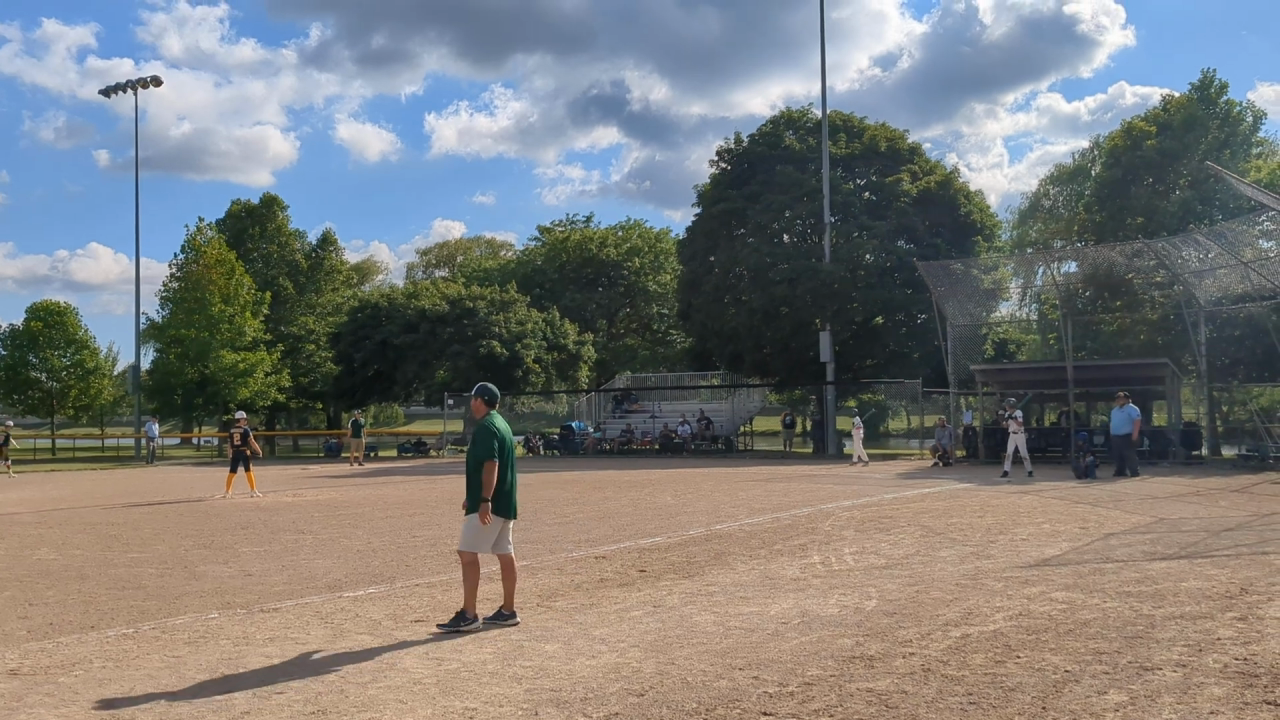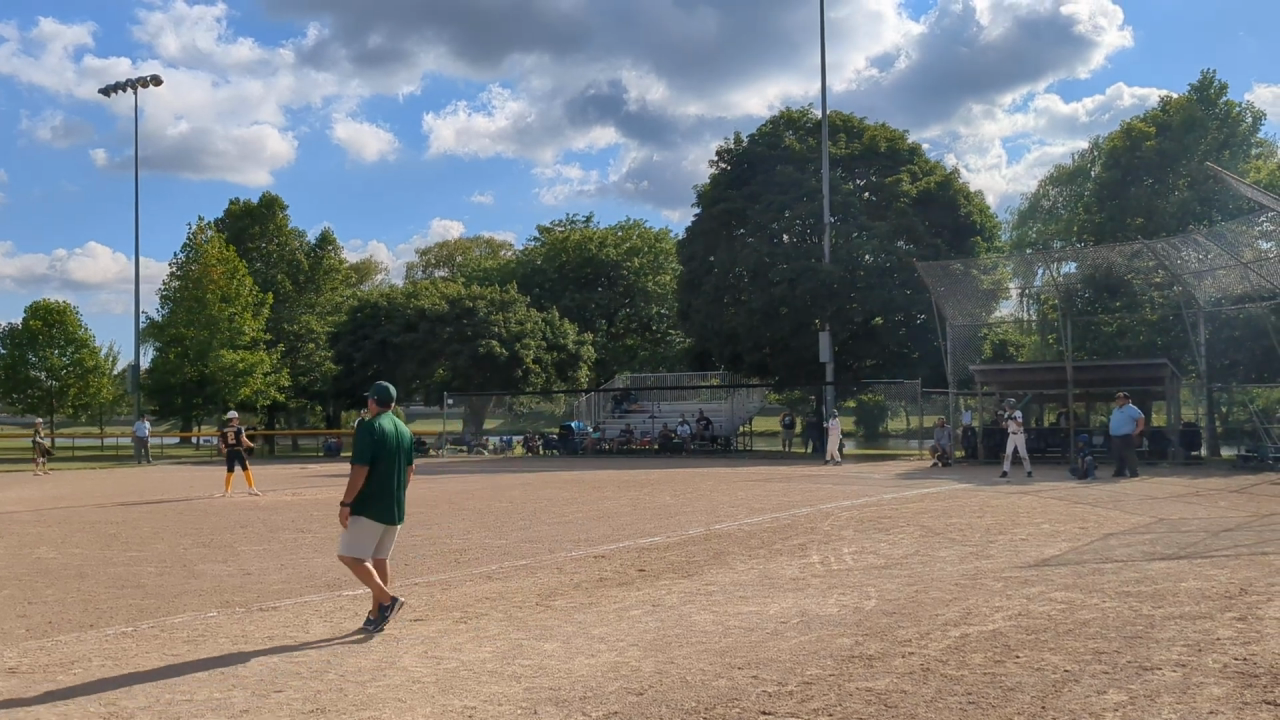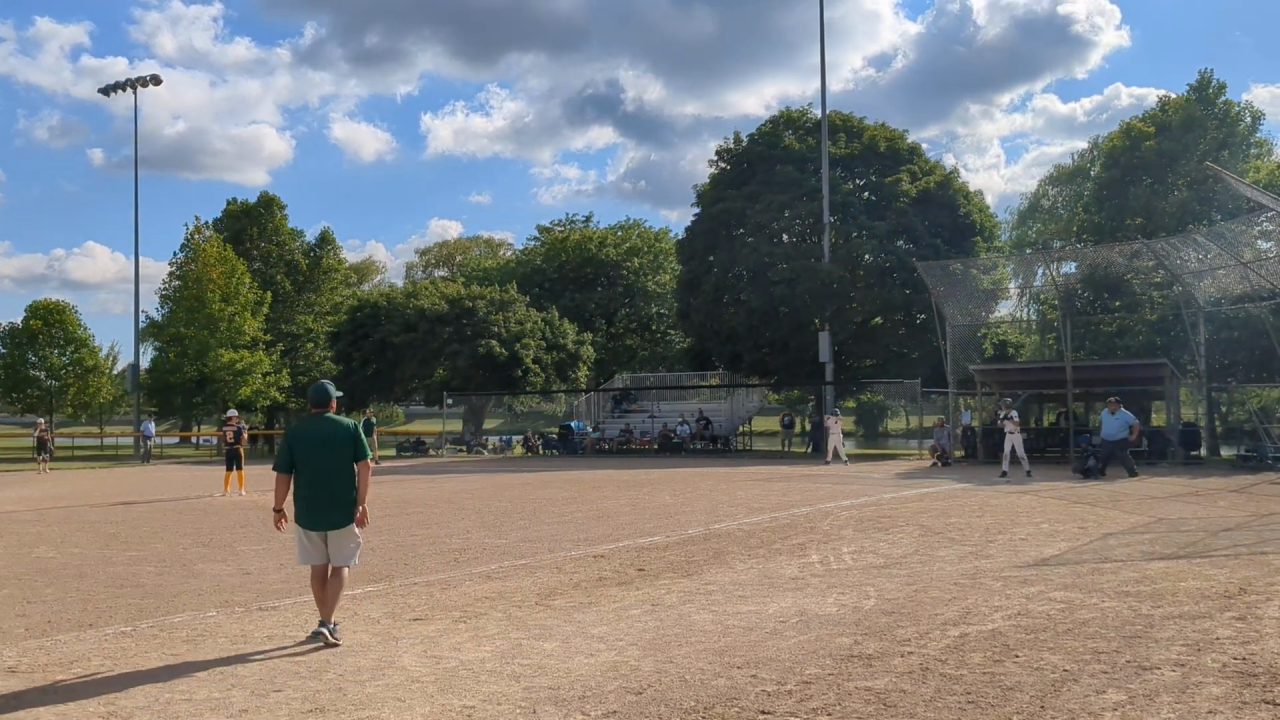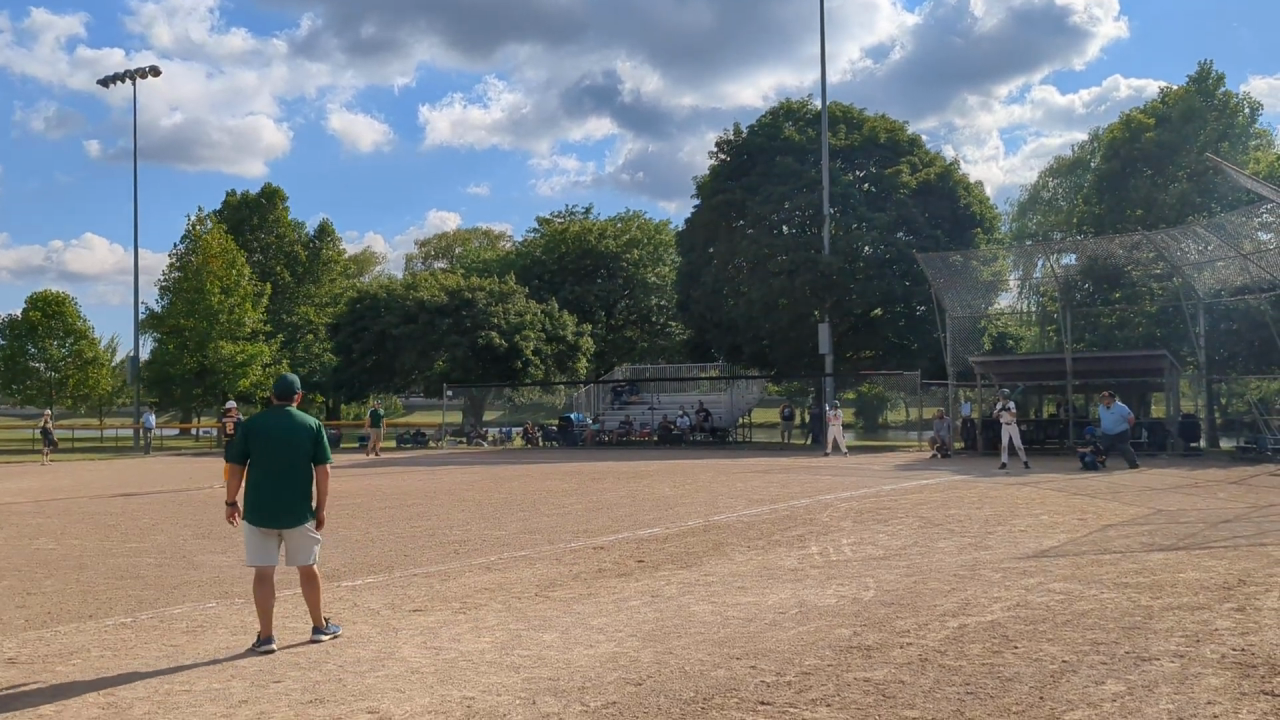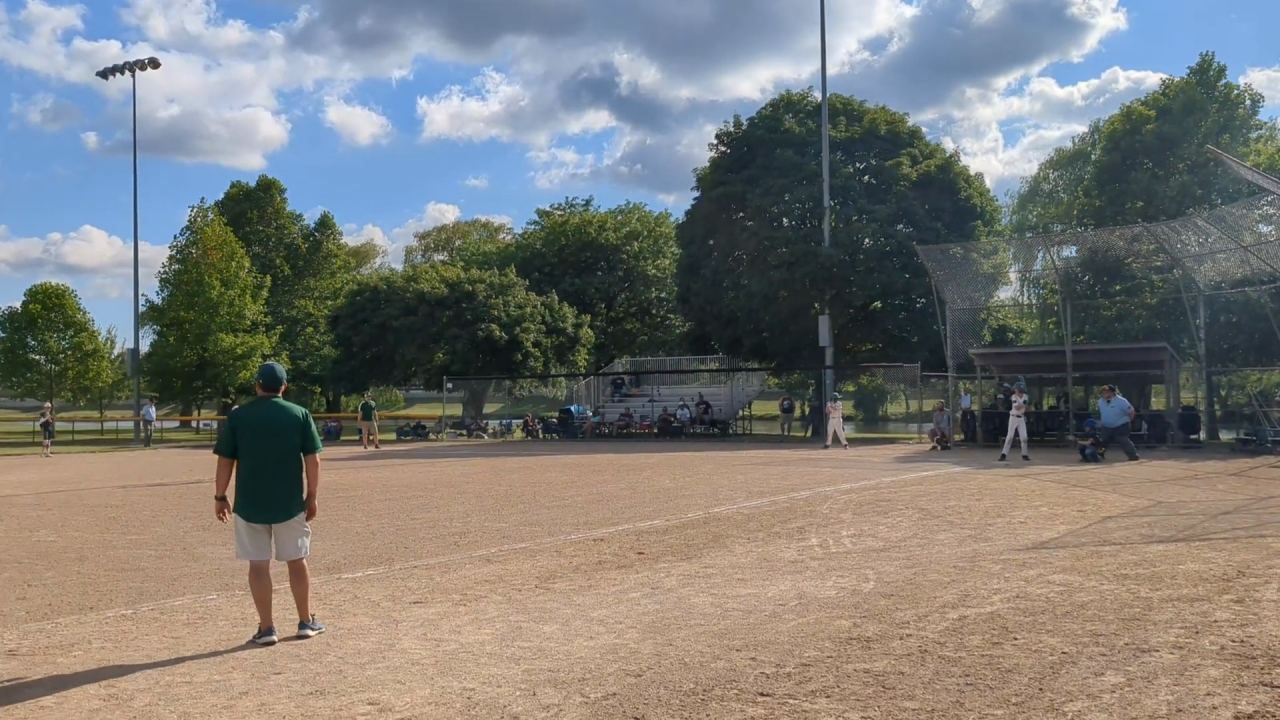
dt=1s
person 1, frame 1
left shoulder: (485, 426)
right shoulder: (501, 424)
left elbow: (490, 465)
left wrist: (484, 500)
right wrist: (481, 498)
left hip: (488, 504)
right hip: (505, 502)
left knee: (468, 554)
right knee: (505, 555)
left ankle: (469, 614)
right ankle: (508, 611)
person 1, frame 2
left shoulder: (368, 427)
right shoulder: (404, 429)
left elbow: (360, 470)
right elbow: (409, 469)
left wrist: (345, 503)
left hip: (369, 507)
right hip: (395, 507)
left knee: (351, 556)
right knee: (379, 559)
left ankle: (387, 600)
right ankle: (376, 615)
person 1, frame 3
left shoulder: (293, 433)
right shoulder: (350, 427)
left elbow: (283, 475)
right elbow: (365, 466)
left wrist: (278, 509)
right wrist: (361, 503)
left hip: (307, 513)
right hip: (343, 511)
left knee: (318, 568)
right knee: (340, 567)
left ankle: (326, 622)
right ankle: (328, 623)
person 1, frame 4
left shoulder: (251, 424)
right shoulder: (312, 425)
left elbow: (236, 468)
right elbow: (323, 470)
left wrist: (231, 502)
right wrist: (321, 507)
left hip: (259, 511)
right hip: (299, 512)
left knee: (263, 572)
right knee: (307, 567)
left ankle: (266, 636)
right ankle: (320, 626)
person 1, frame 5
left shoulder: (237, 416)
right shoulder: (300, 414)
left elbow: (225, 461)
right elbow: (313, 460)
left wrist: (220, 497)
right wrist: (311, 497)
left hip: (250, 504)
right hip: (290, 503)
left knee: (258, 565)
right knee: (297, 561)
left ankle: (266, 628)
right ankle: (306, 622)
